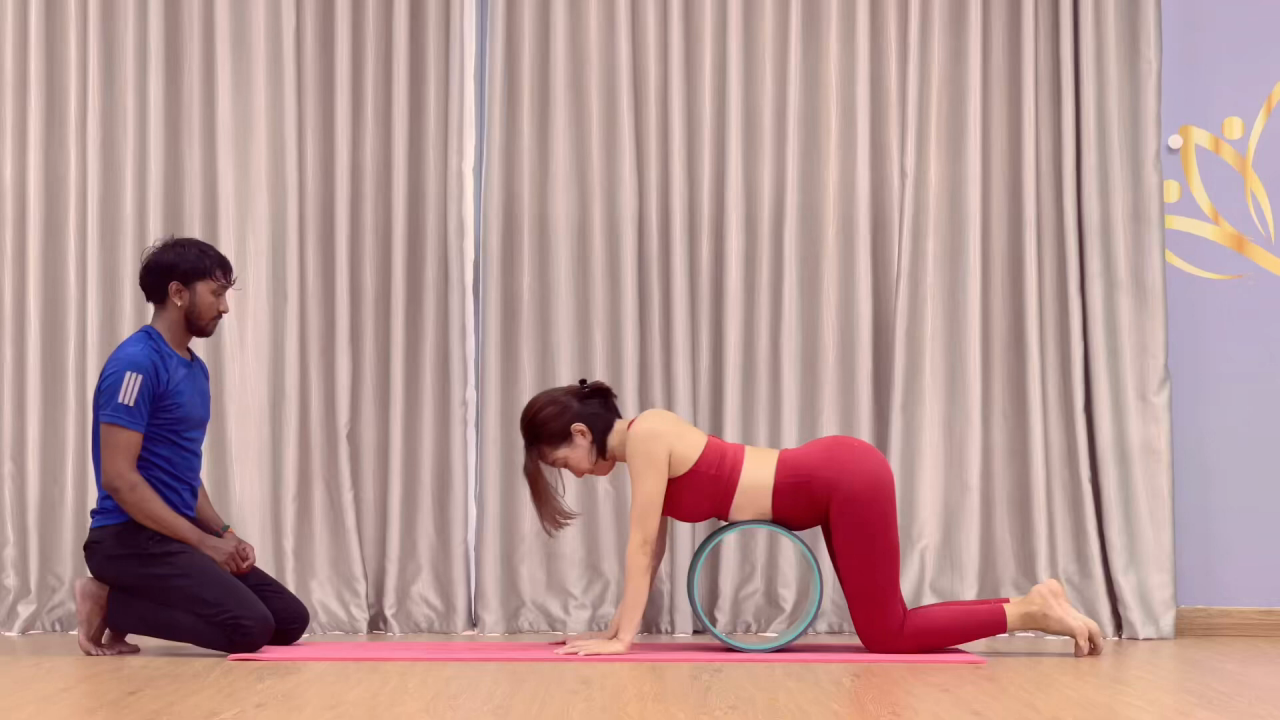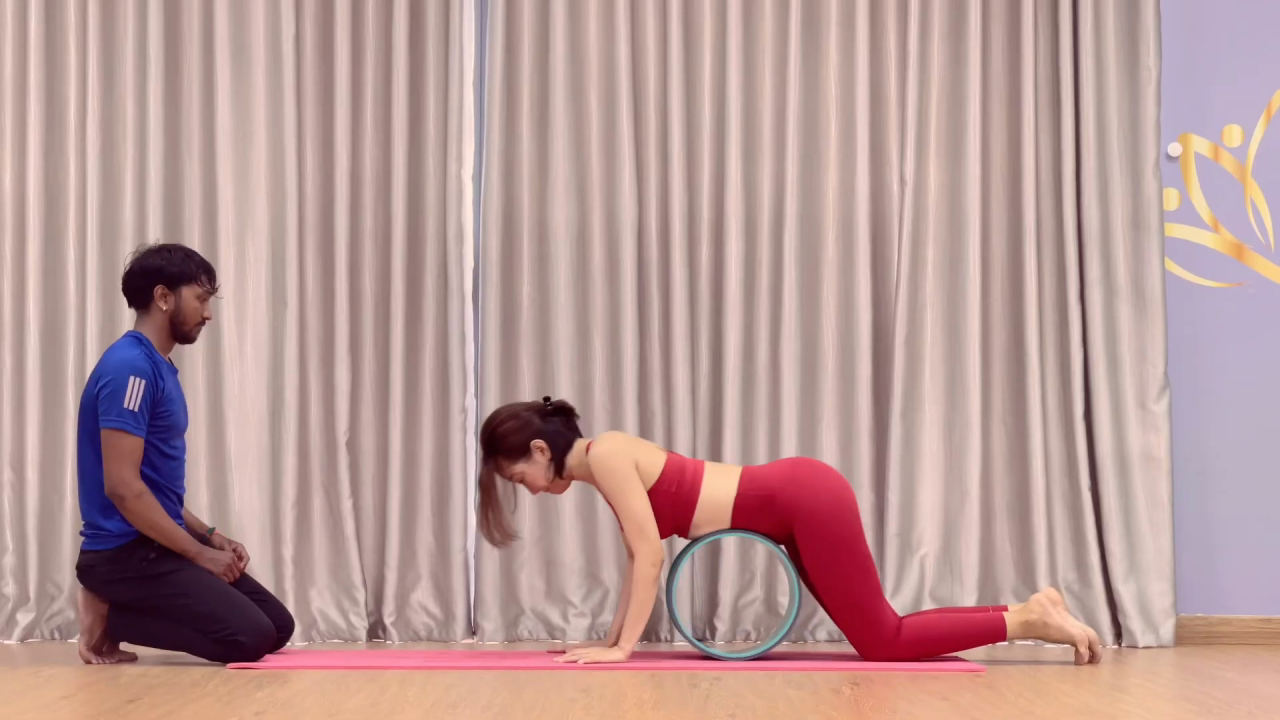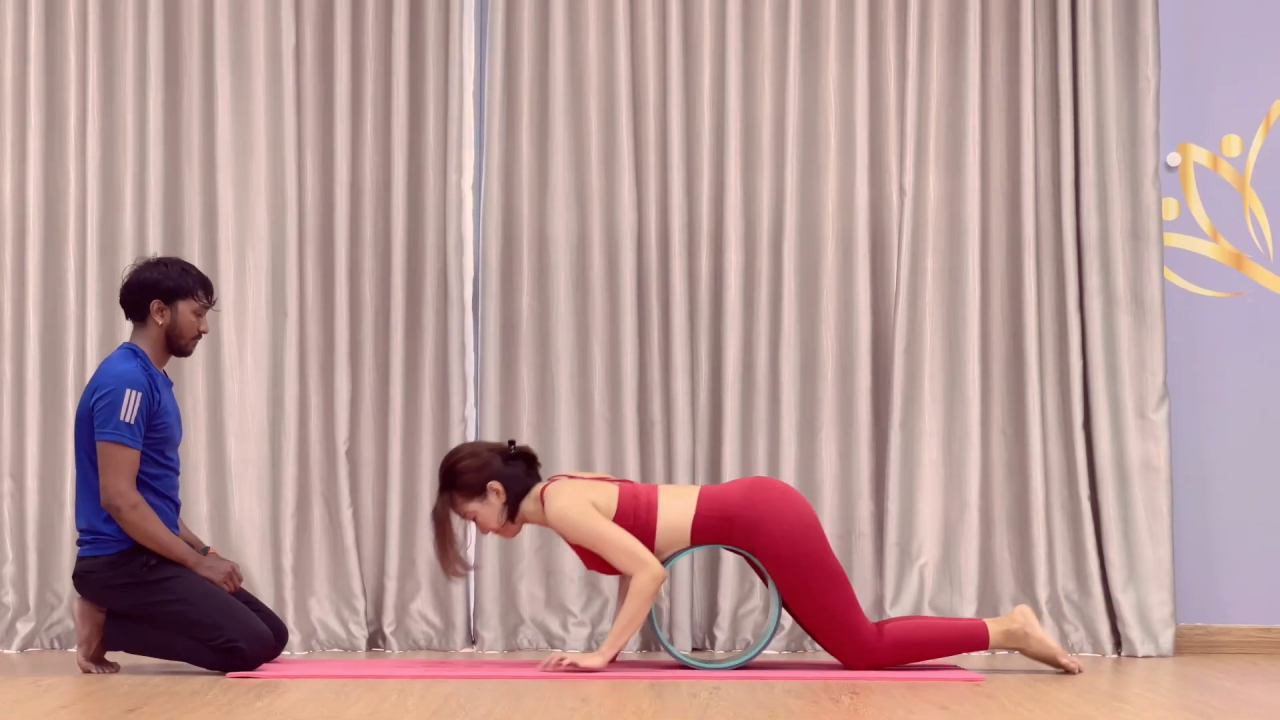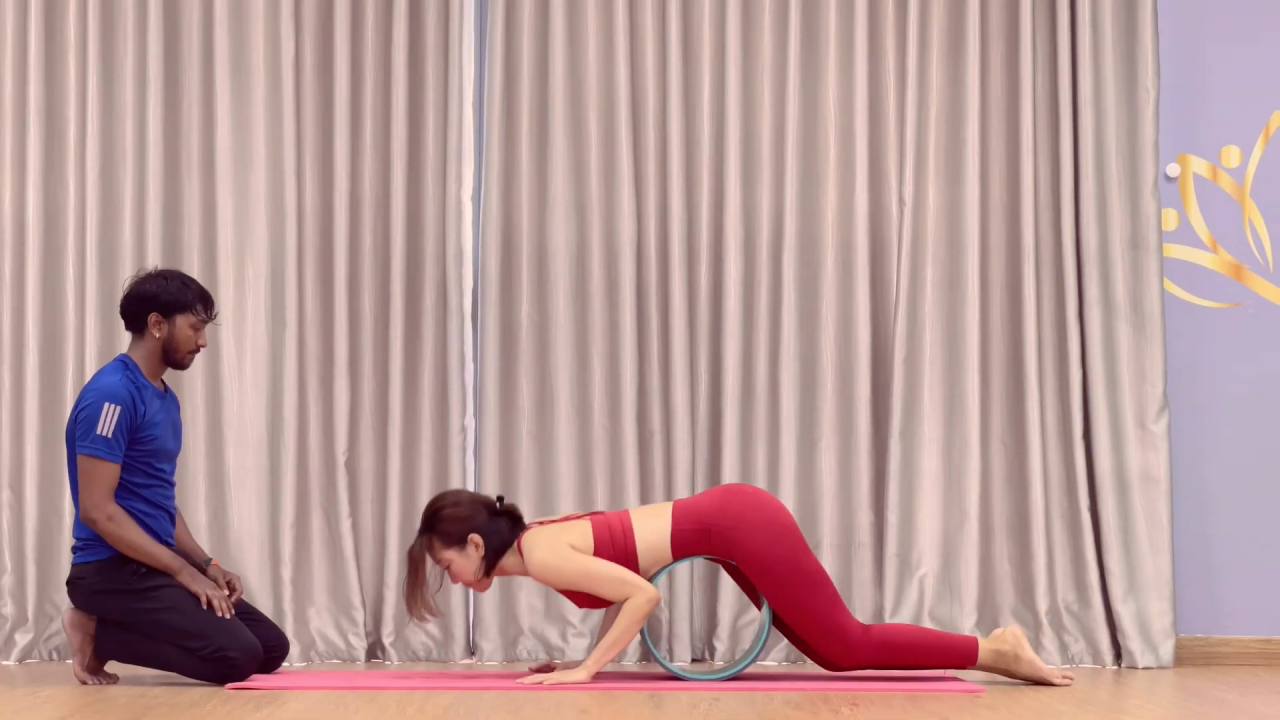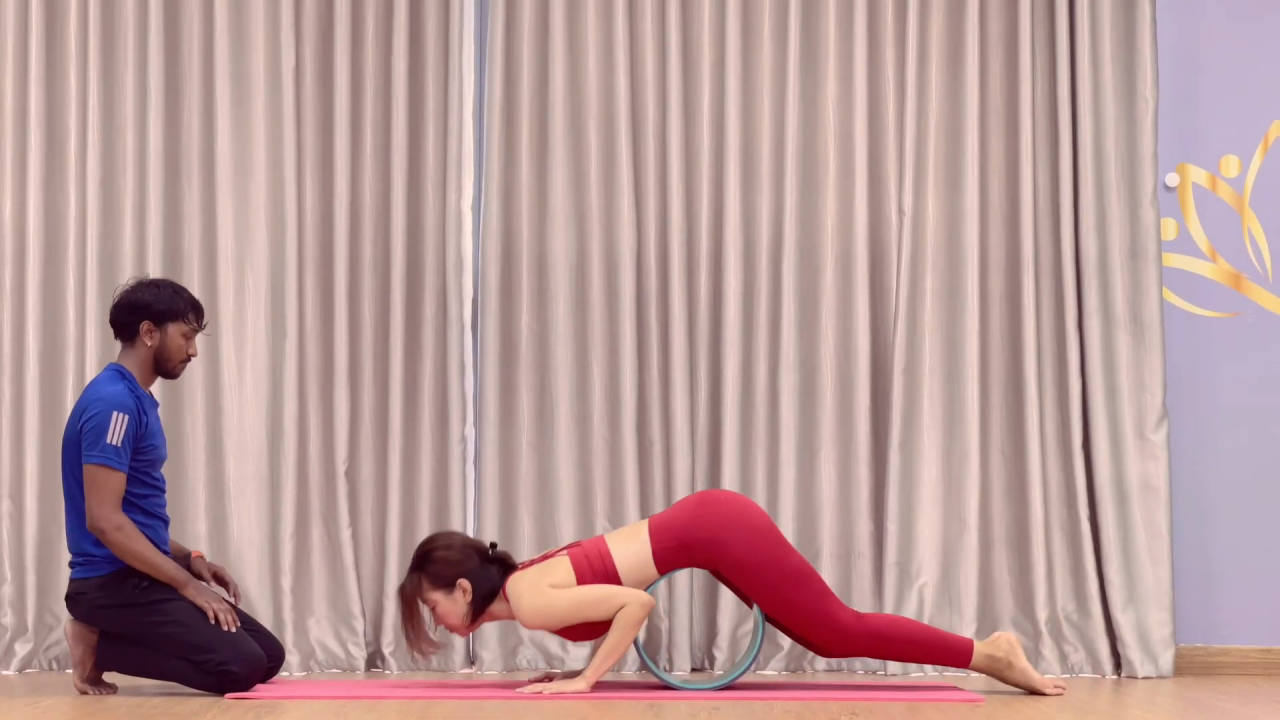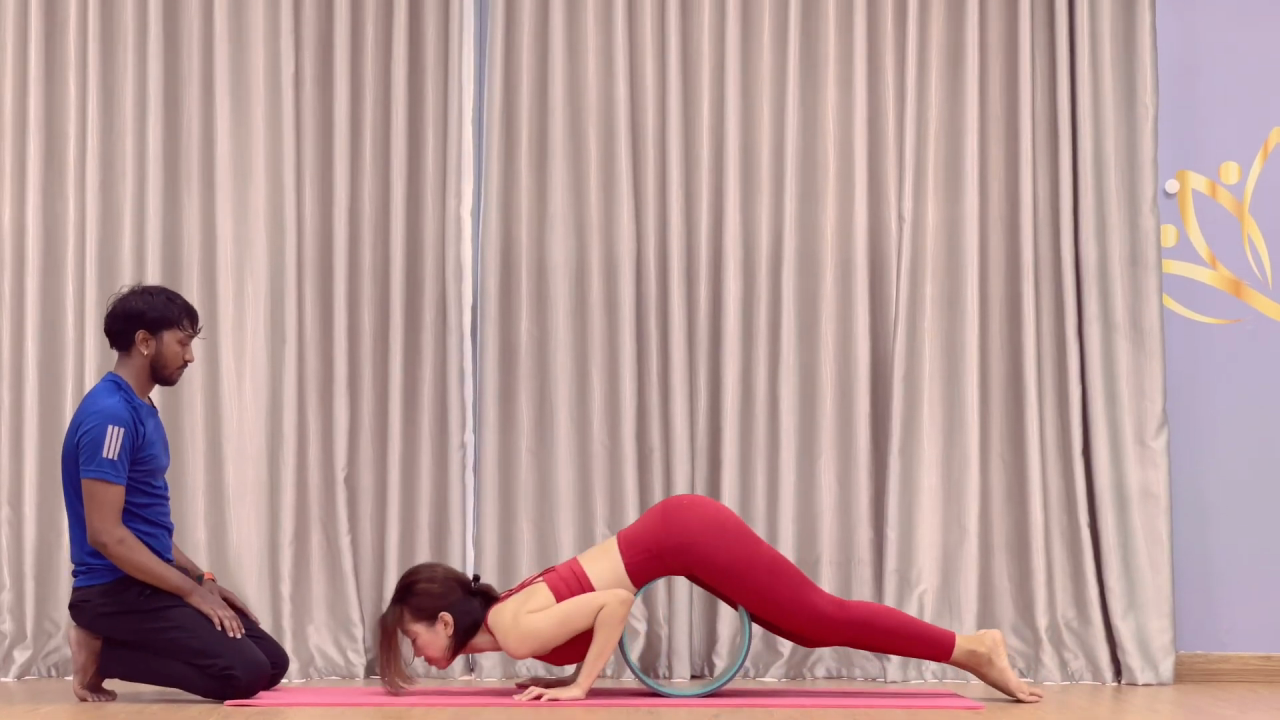
dt=0.4s
person 1, frame 1
left shoulder: (644, 436)
right shoulder: (643, 443)
left elbow: (640, 547)
right elbow: (653, 548)
left wrist: (621, 640)
right wrist: (618, 628)
left hip: (847, 480)
right hip: (837, 476)
left knee: (888, 639)
right knee: (890, 630)
left ankle: (1032, 612)
right ankle: (1030, 604)
person 1, frame 2
left shoulder: (604, 456)
right shoulder: (606, 461)
left elbow: (652, 554)
right elbow: (642, 555)
left wrist: (625, 646)
right wrist: (612, 636)
left hip: (806, 500)
right hip: (798, 499)
left knee: (884, 644)
right knee: (880, 635)
left ankle: (1031, 620)
right ankle: (1028, 612)
person 1, frame 3
left shoulder: (558, 506)
right shoulder: (566, 493)
left elbow: (649, 573)
right elbow: (634, 562)
left wrist: (603, 654)
right wrist: (607, 648)
left hip: (764, 520)
right hip: (758, 512)
left knee: (862, 649)
right knee: (853, 645)
left ankle: (1007, 631)
right ankle: (1002, 629)
person 1, frame 4
left shoulder: (540, 557)
right shoulder: (539, 540)
left elbow: (643, 595)
right elbow: (623, 584)
left wrist: (586, 669)
right wrist: (589, 658)
left hip: (741, 524)
right hip: (735, 516)
left knee: (847, 646)
right knee: (830, 650)
left ankle: (996, 650)
right ankle: (991, 646)
person 1, frame 5
left shoulder: (529, 604)
right shoulder: (525, 582)
left elbow: (635, 604)
left wrist: (585, 679)
right wrist: (586, 670)
left hip: (719, 531)
right hip: (712, 523)
left knee: (841, 631)
right knee: (827, 638)
left ankle: (988, 654)
right ankle: (984, 652)
person 1, frame 6
left shoulder: (516, 633)
right shoulder: (505, 615)
left elbow: (615, 601)
left wrist: (579, 685)
right wrist: (568, 675)
left hip: (688, 535)
right hip: (682, 529)
left knee: (824, 617)
right knee: (811, 627)
left ankle: (970, 649)
right ankle: (968, 649)
person 2, frame 1
left shoulder: (195, 369)
right shoulder: (137, 363)
right elbow: (118, 478)
left wrist: (224, 534)
right wrist: (203, 541)
left hip: (174, 532)
right hip: (130, 537)
left knee: (291, 621)
right knee: (249, 627)
left ankle: (122, 601)
right ankle: (108, 602)
person 2, frame 2
left shoulder: (161, 369)
right shoulder: (130, 368)
right elbow: (122, 487)
left wrist: (211, 537)
right wrist: (200, 553)
left hip: (153, 545)
right hip: (126, 554)
left knee: (278, 626)
right knee: (250, 639)
left ankle: (119, 611)
right ankle: (109, 616)
person 2, frame 3
left shoulder: (156, 382)
right shoulder: (126, 379)
right elbow: (118, 498)
left wrist: (205, 555)
right wrist: (198, 562)
left hip: (150, 555)
right hip: (121, 561)
left knee: (272, 636)
right knee: (248, 647)
left ankle: (113, 619)
right ankle: (105, 625)
person 2, frame 4
left shoulder: (165, 399)
right shoulder: (112, 393)
right elbow: (97, 510)
left wrist: (206, 566)
right wrist: (184, 572)
left hip: (149, 564)
right hip: (113, 569)
left knee: (272, 648)
right knee: (237, 656)
left ankle: (107, 629)
right ankle: (97, 633)
person 2, frame 5
left shoulder: (138, 400)
right shoulder: (113, 401)
right elbow: (104, 520)
left wrist: (190, 560)
right wrist: (187, 583)
left hip: (138, 575)
right hip: (113, 582)
left knee: (268, 656)
right knee: (240, 667)
left ankle: (107, 640)
right ankle: (99, 646)
person 2, frame 6
left shoulder: (144, 411)
right shoulder: (110, 414)
right elbow: (105, 534)
left wrist: (203, 580)
right wrist: (193, 591)
left hip: (145, 583)
right hip: (117, 590)
left knee: (272, 664)
right knee: (244, 673)
left ankle: (109, 647)
right ankle: (101, 654)
